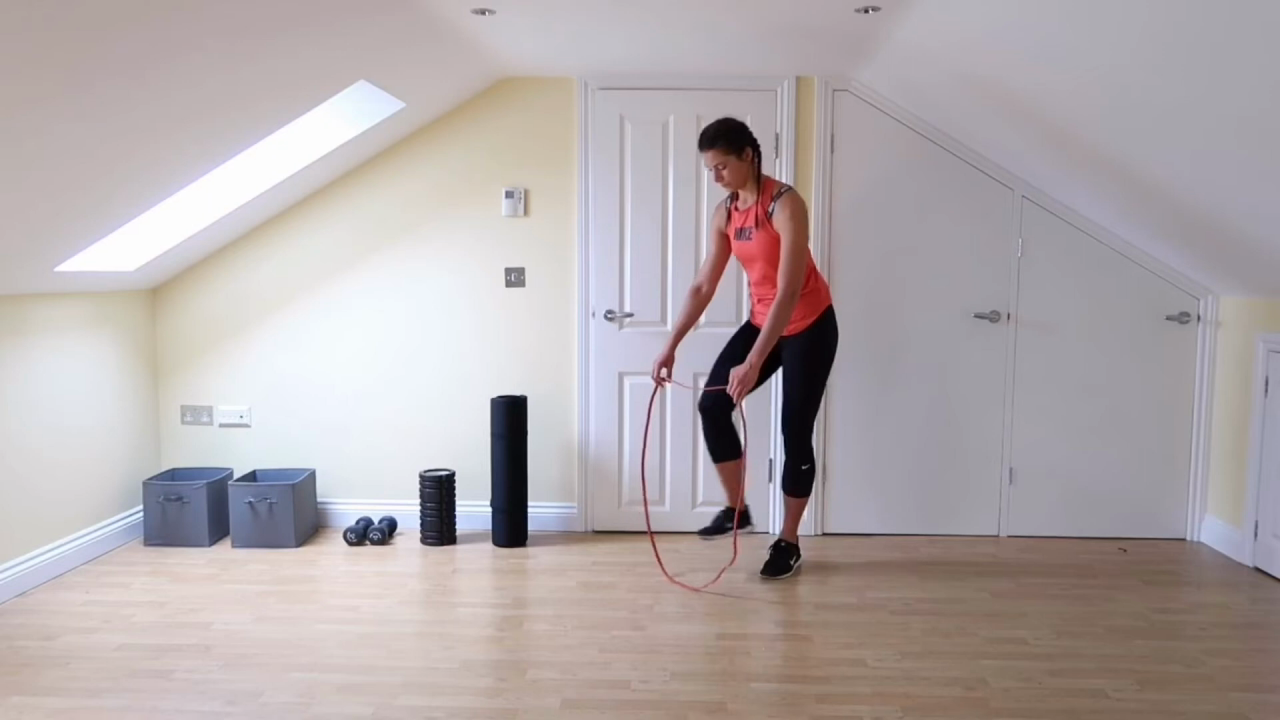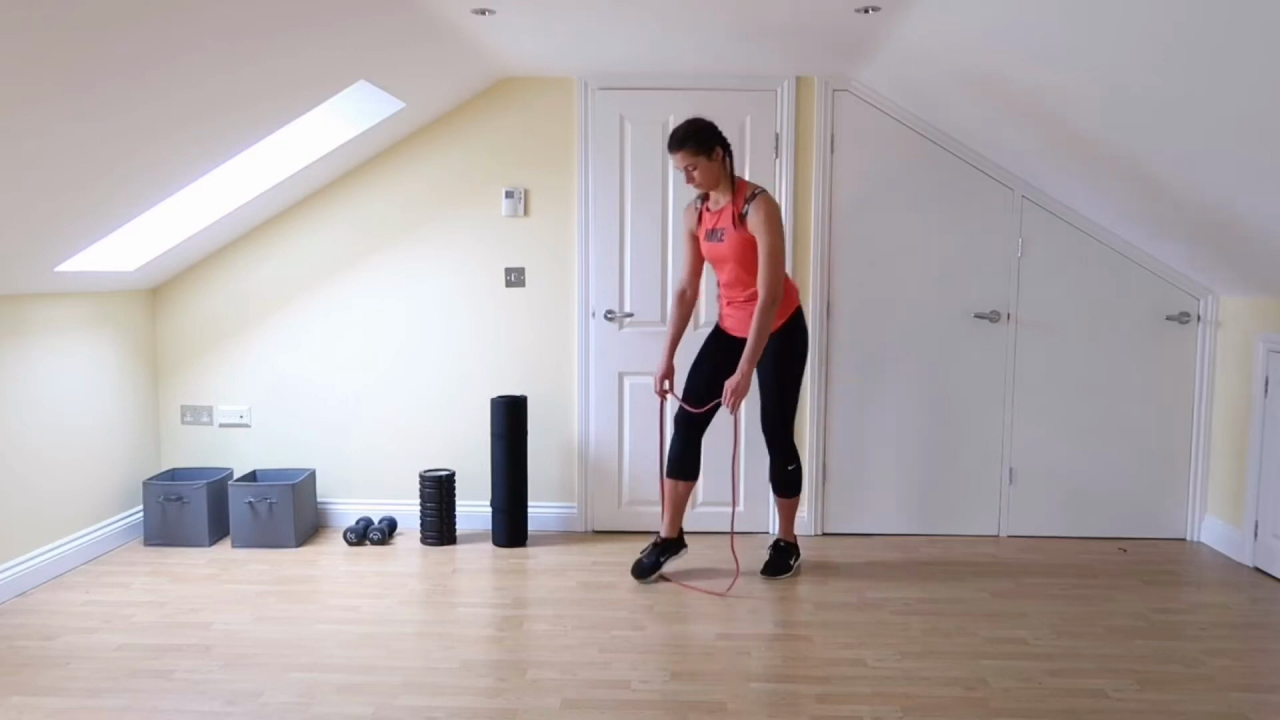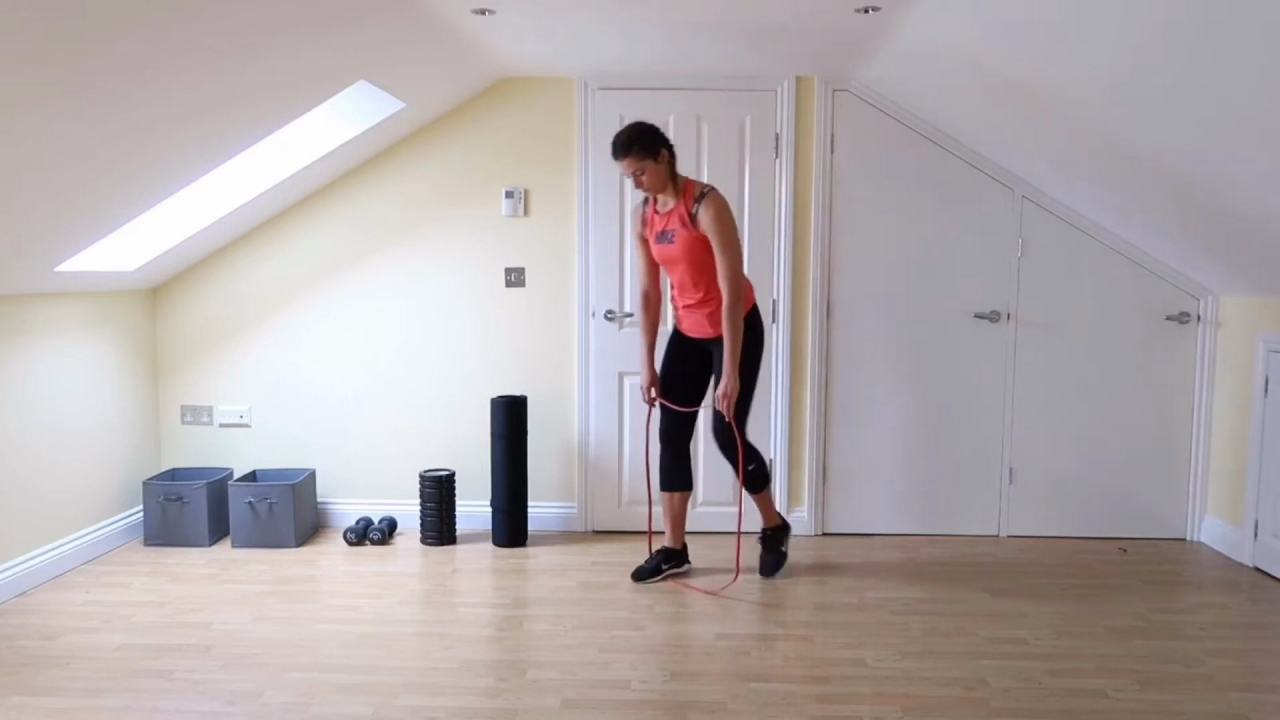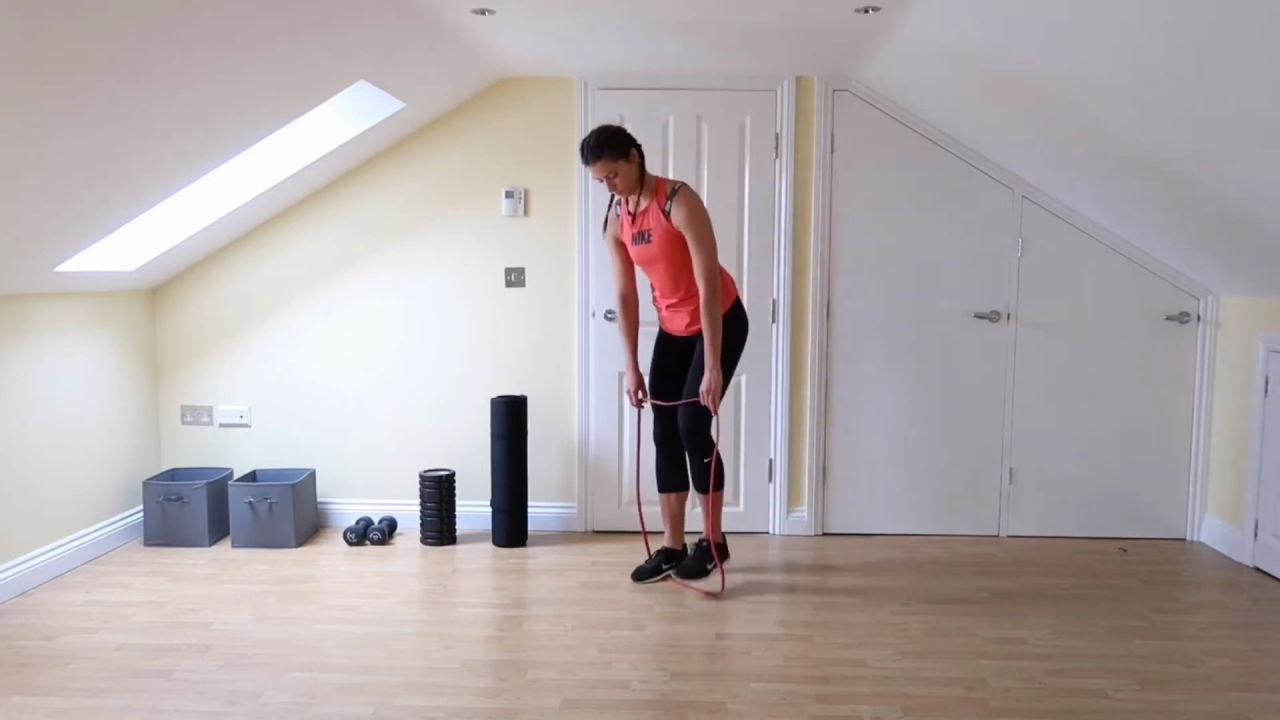
dt=0.3s
person 1, frame 1
left shoulder: (786, 204)
right shoulder: (725, 212)
left elbow: (789, 291)
right elbow: (703, 285)
left wrist: (753, 363)
right wrist: (671, 346)
left hip: (809, 327)
right hip: (762, 321)
left knee: (795, 431)
right knee: (711, 404)
left ankle: (788, 541)
right ankle: (736, 508)
person 1, frame 2
left shoulder: (758, 206)
right shoulder: (696, 212)
left elbow: (770, 293)
right elbow: (686, 289)
left wrist: (745, 371)
right wrist: (667, 357)
left hip: (780, 330)
right hip: (728, 328)
left knee: (776, 434)
right knee: (687, 422)
left ankle: (787, 542)
right ankle: (669, 537)
person 1, frame 3
left shoulder: (707, 206)
right shoulder: (643, 217)
left elbow: (732, 293)
right elbow: (649, 294)
left wrist: (731, 373)
right wrist: (647, 364)
left hip: (735, 327)
right hip: (687, 332)
left knee: (726, 433)
right knee: (672, 434)
left ankle: (773, 526)
right ankle: (674, 548)
person 1, frame 4
left shoulder: (680, 201)
right shoulder: (615, 220)
left elbow: (709, 286)
right elbow: (626, 296)
left wrist: (714, 366)
right wrist: (632, 367)
left hip: (720, 321)
right hip: (672, 328)
left knee: (692, 424)
right knee: (664, 433)
left ankle: (714, 540)
right ankle: (674, 547)
